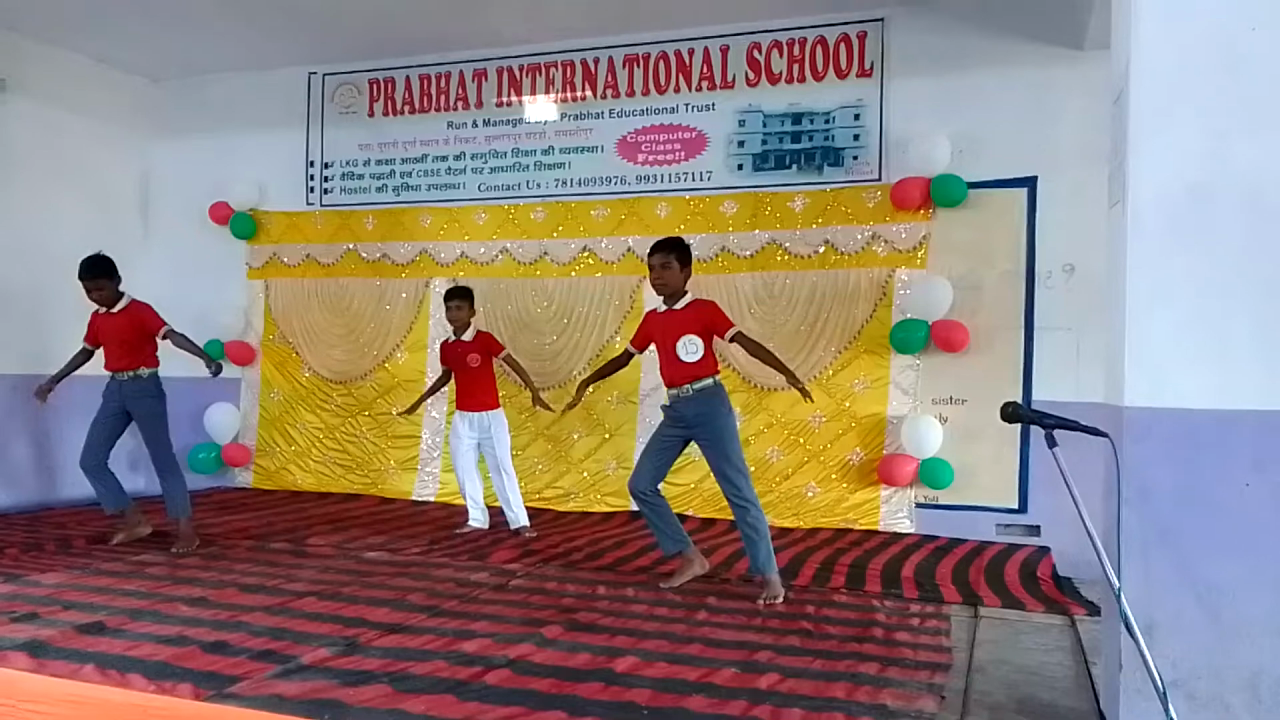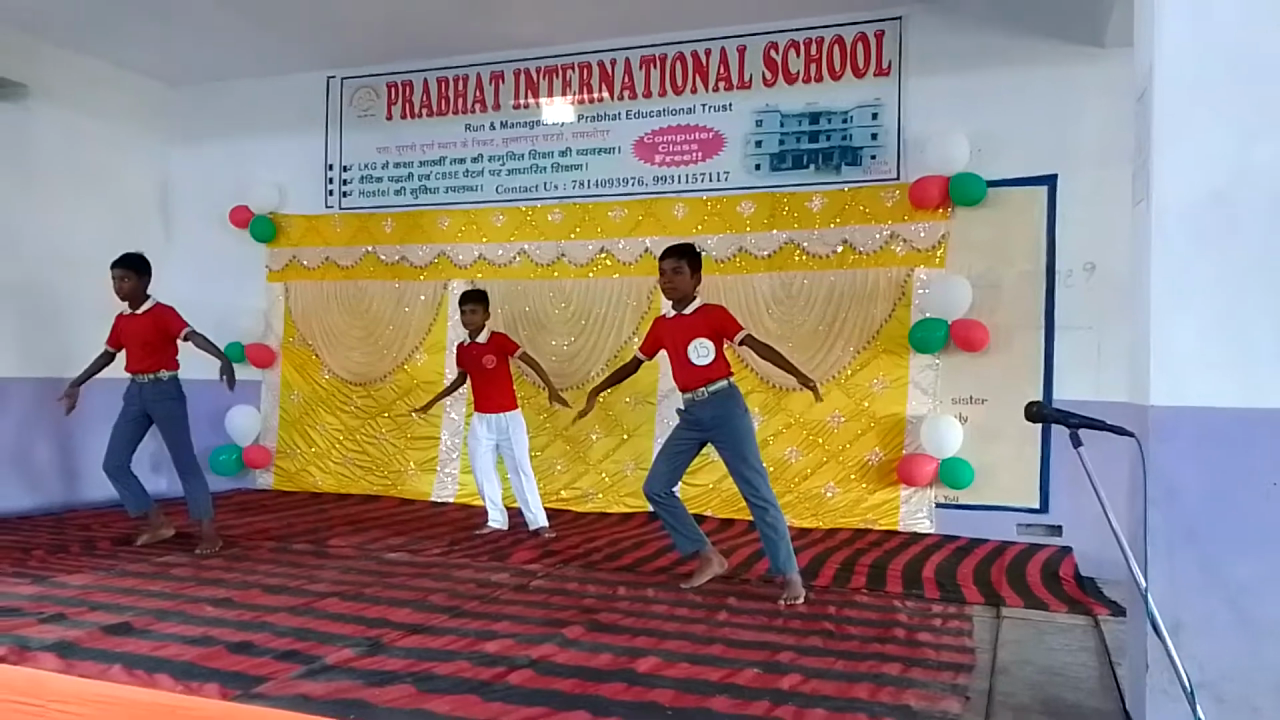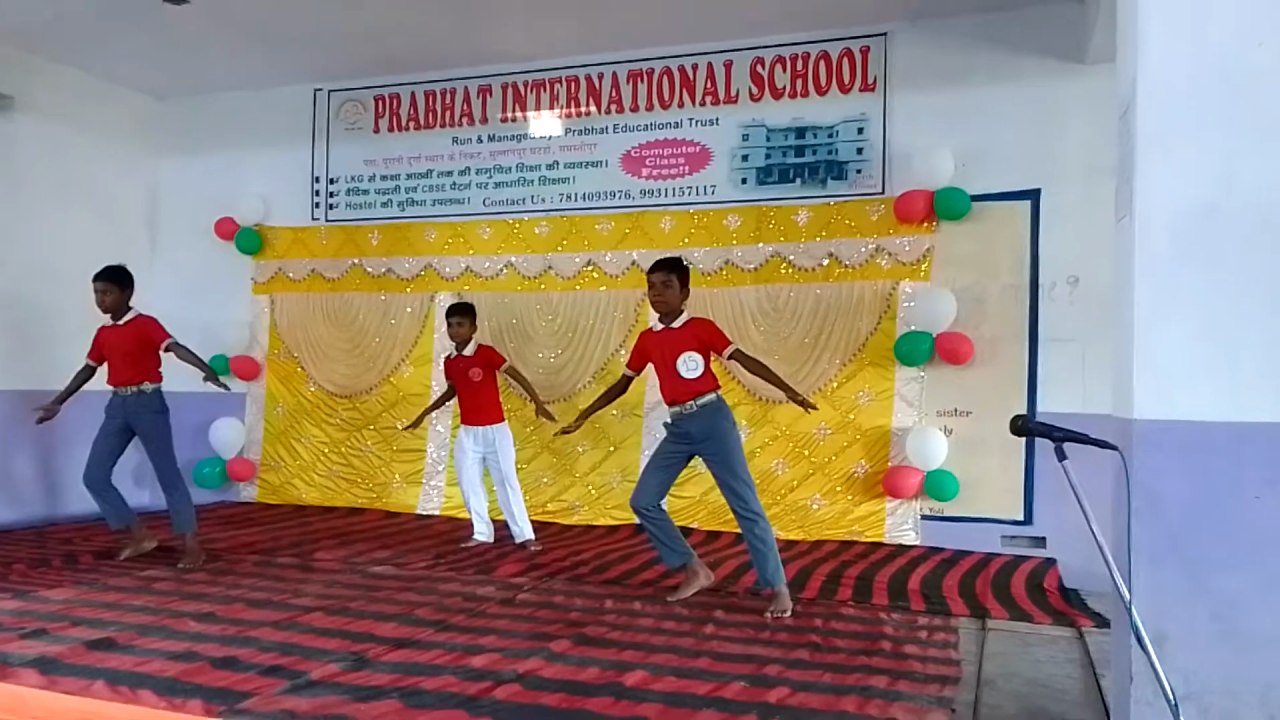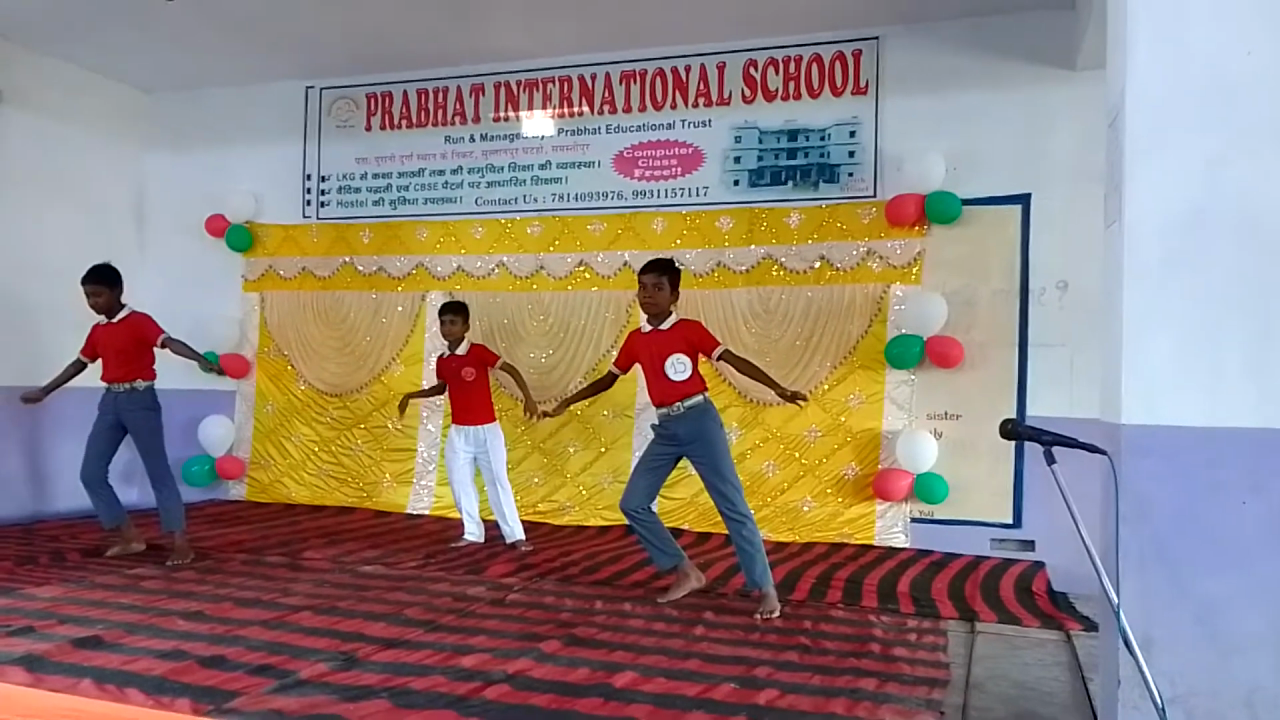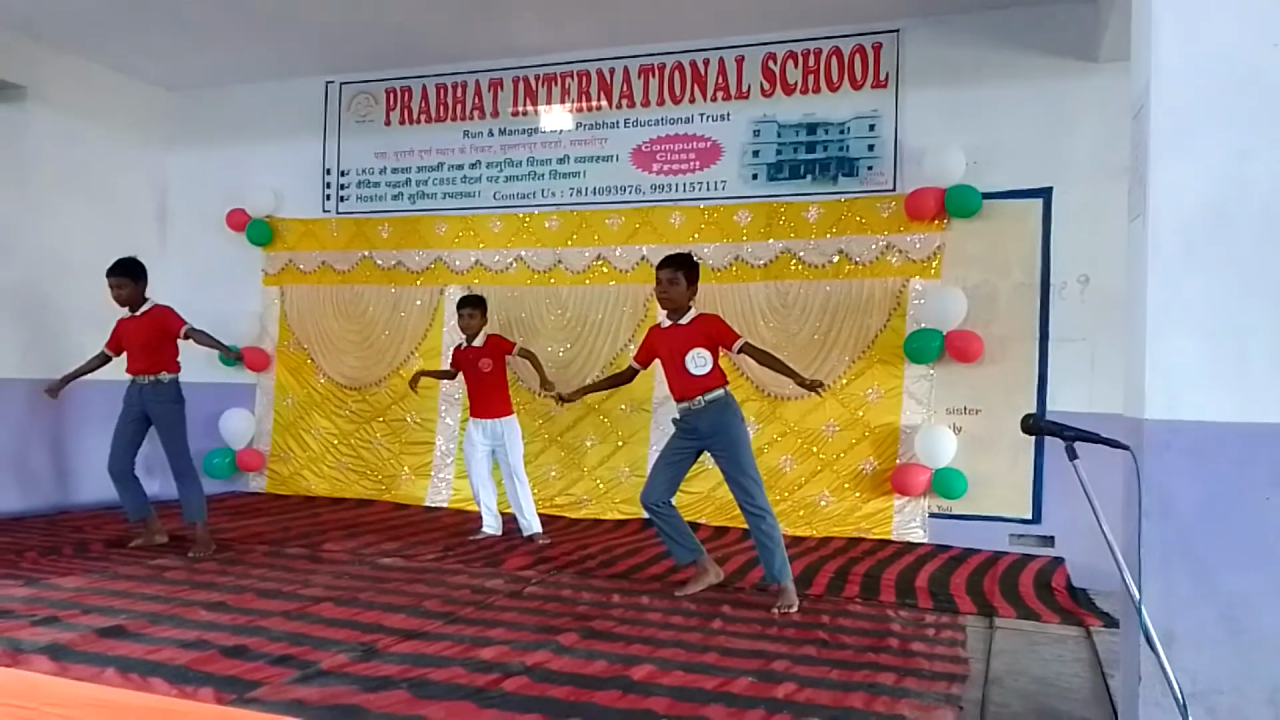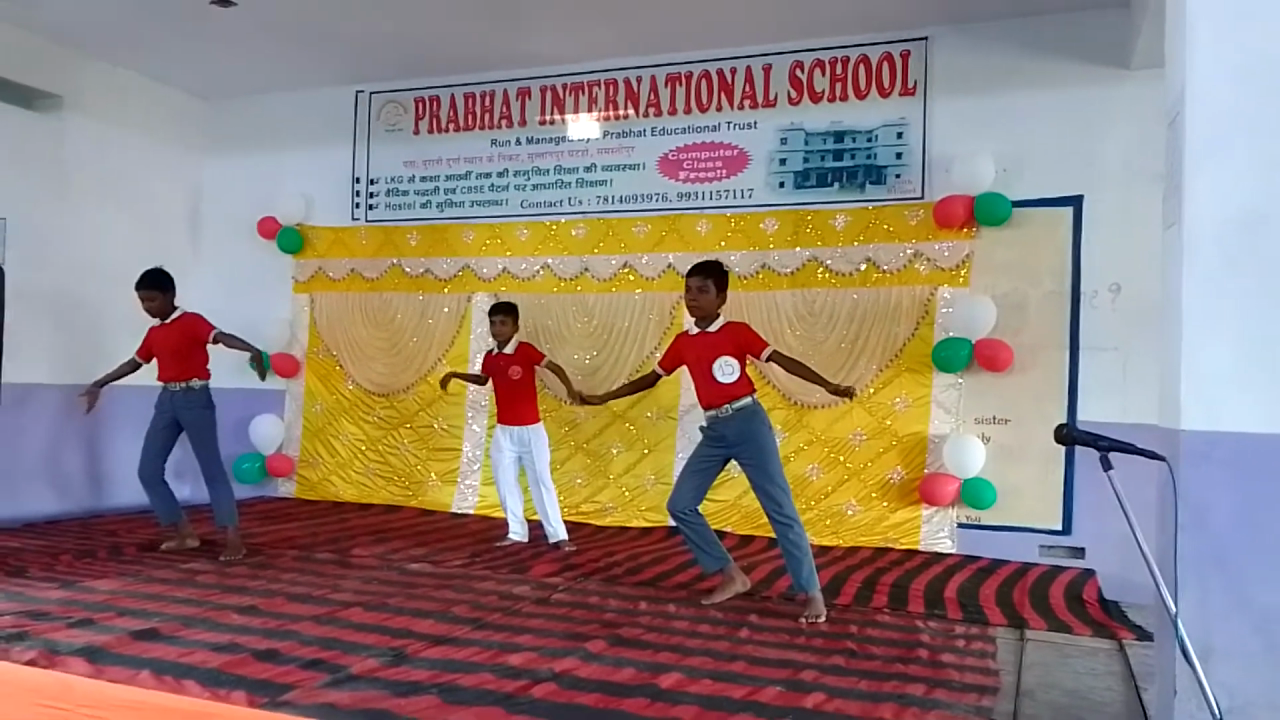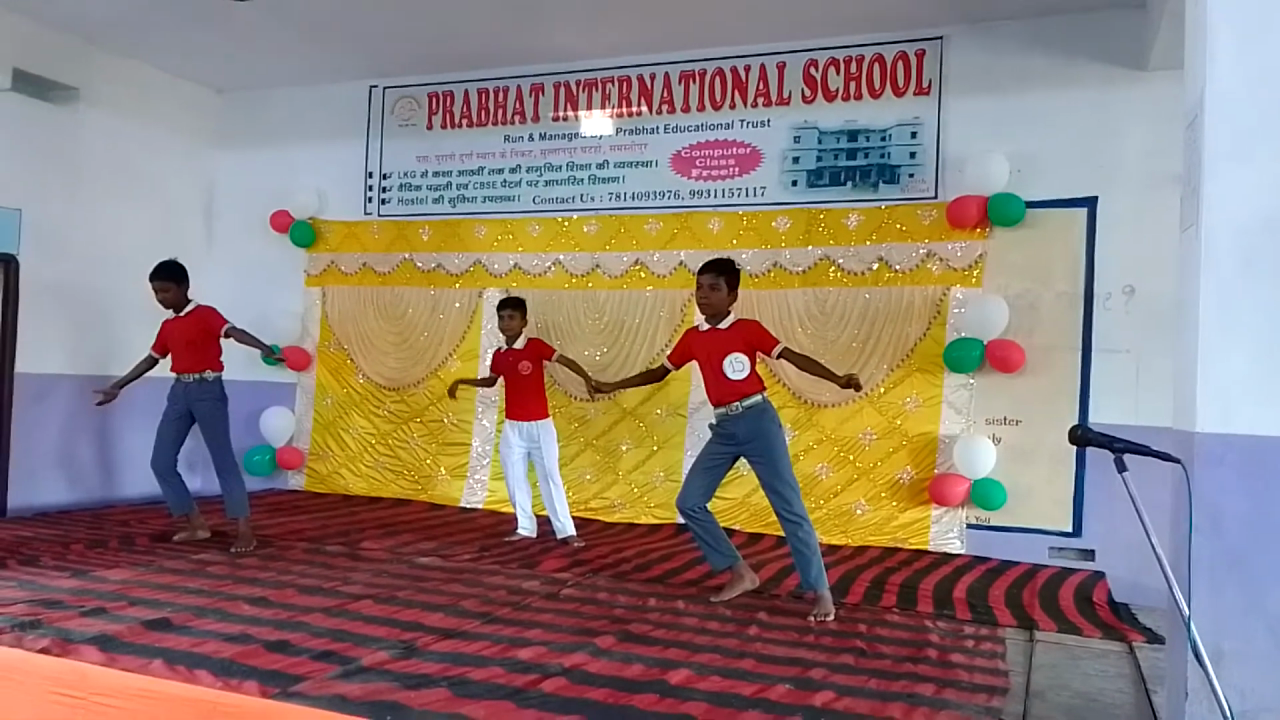
dt=0.7s
person 1, frame 1
left shoulder: (705, 310)
right shoulder: (651, 319)
left elbow: (747, 343)
right elbow: (624, 357)
left wrist: (789, 375)
right wrist: (585, 383)
left hip: (709, 404)
right hip: (675, 410)
left knee: (738, 491)
right knee: (640, 484)
left ankle: (770, 576)
right ankle: (690, 558)
person 1, frame 2
left shoulder: (714, 314)
right shoulder: (661, 325)
left elbow: (756, 345)
right elbow: (633, 364)
left wrist: (799, 375)
right wrist: (596, 391)
left hip: (725, 406)
right hip: (690, 414)
left knee: (756, 492)
right knee: (656, 487)
left ankle: (790, 576)
right ankle: (708, 558)
person 1, frame 3
left shoulder: (702, 328)
right shoulder: (647, 339)
left elbow: (743, 359)
right elbow: (622, 383)
left wrist: (788, 391)
right wrist: (583, 416)
left hip: (712, 419)
right hip: (678, 427)
left knee: (745, 505)
right knee: (643, 500)
left ankle: (778, 588)
right ankle: (695, 570)
person 1, frame 4
left shoulder: (690, 330)
right shoulder: (635, 339)
left elbow: (733, 360)
right elbow: (609, 379)
left wrist: (778, 388)
right wrist: (568, 403)
left hip: (699, 421)
right hip: (665, 429)
left knee: (732, 506)
right knee: (633, 503)
left ankle: (766, 590)
right ankle: (686, 572)
person 1, frame 5
left shoulder: (710, 324)
right shoulder: (655, 335)
left elbow: (754, 352)
right elbow: (628, 375)
left wrist: (798, 378)
right wrist: (581, 391)
left hip: (721, 415)
right hip: (686, 424)
left knee: (753, 501)
right knee: (653, 497)
left ankle: (785, 584)
right ankle: (705, 567)
person 1, frame 6
left shoulder: (738, 332)
right shoulder: (682, 342)
left elbow: (782, 360)
right elbow: (651, 378)
left wrist: (828, 386)
right wrist: (605, 397)
left hip: (748, 423)
right hip: (714, 431)
left knee: (780, 509)
right knee: (680, 505)
left ankle: (812, 594)
right ankle: (731, 576)
person 1, frame 7
left shoulder: (748, 329)
right shoulder: (692, 337)
left elbow: (793, 357)
right elbow: (659, 372)
left wrist: (838, 379)
right wrist: (615, 385)
left hip: (758, 421)
right hip: (723, 428)
left knee: (789, 507)
right knee: (688, 501)
left ankle: (821, 592)
right ankle: (740, 573)
person 2, frame 1
left shoulder: (140, 311)
right shoulder: (96, 318)
left elbow: (172, 335)
right elbow: (86, 352)
left wrist: (206, 357)
right wrist: (53, 381)
left hip: (144, 388)
right hip: (114, 390)
left knee: (163, 459)
right knee: (91, 460)
left ankle: (186, 528)
right ankle: (134, 520)
person 2, frame 2
left shoulder: (163, 313)
right shoulder: (121, 320)
left elbow: (193, 336)
right elbow: (107, 354)
left wrist: (223, 359)
right wrist: (77, 384)
left hip: (164, 391)
right hip: (135, 393)
left knee: (185, 461)
right knee: (114, 464)
left ankle: (208, 530)
right ankle: (157, 523)
person 2, frame 3
left shoulder: (146, 324)
right shoulder: (103, 333)
left elbow: (175, 348)
right elbow: (88, 370)
left wrist: (207, 370)
right wrist: (58, 402)
left hip: (147, 403)
right hip: (117, 405)
left knee: (168, 474)
right knee: (94, 476)
left ankle: (192, 544)
right ankle: (139, 535)
person 2, frame 4
left shoulder: (139, 322)
right shoulder: (97, 331)
left elbow: (169, 342)
right elbow: (79, 364)
left wrist: (201, 359)
right wrist: (44, 391)
left hip: (139, 400)
right hip: (110, 401)
left knee: (158, 472)
right knee: (91, 473)
left ankle: (181, 543)
right ankle: (129, 537)
person 2, frame 5
left shoulder: (163, 315)
right shoulder: (122, 325)
left elbow: (193, 333)
right elbow: (103, 357)
left wrist: (225, 349)
right wrist: (65, 380)
left hip: (163, 392)
right hip: (135, 394)
left knee: (180, 464)
right knee: (118, 465)
left ankle: (203, 535)
right ankle: (153, 529)
person 2, frame 6
left shoulder: (192, 322)
right shoulder: (153, 334)
left elbow: (222, 337)
right elbow: (134, 363)
left wrist: (252, 350)
right wrist: (99, 384)
left hip: (194, 398)
right hip: (166, 400)
left knee: (212, 469)
right knee: (148, 471)
left ankle: (234, 539)
right ankle: (185, 533)
person 2, frame 7
left shoulder: (206, 315)
right shoulder: (167, 327)
left elbow: (233, 332)
right elbow: (151, 359)
left wrist: (265, 349)
right wrist: (117, 386)
left hip: (207, 390)
right hip: (179, 392)
left knee: (223, 460)
right knee: (161, 462)
left ankle: (245, 530)
right ankle: (196, 524)
person 3, frame 1
left shoulder: (484, 339)
right shoulder: (446, 346)
left elbow: (512, 363)
left wrist: (535, 393)
right wrist: (419, 402)
left hip: (491, 416)
right hip: (463, 419)
left knee: (502, 469)
right knee: (464, 470)
left ankle: (520, 521)
right ankle: (477, 519)
person 3, frame 2
left shoulder: (499, 340)
right shoulder: (462, 349)
left elbow: (529, 361)
left wrist: (551, 389)
right wrist: (434, 400)
left hip: (508, 417)
right hip: (481, 420)
left knee: (521, 469)
right knee: (483, 471)
left ankle: (538, 522)
right ankle: (496, 520)
person 3, frame 3
left shoulder: (486, 353)
right shoulder: (449, 362)
left elbow: (516, 375)
left wrist: (538, 403)
right wrist: (423, 414)
left hip: (495, 430)
right hip: (467, 433)
left knee: (507, 482)
right knee: (469, 484)
left ankle: (525, 535)
right ankle: (482, 532)
person 3, frame 4
left shoulder: (479, 352)
right shoulder: (442, 361)
left elbow: (512, 370)
left wrist: (528, 399)
right wrist: (411, 395)
left hip: (486, 430)
right hip: (459, 432)
left knee: (497, 482)
right knee: (460, 483)
left ankle: (515, 535)
right ankle: (472, 533)
person 3, frame 5
left shoulder: (496, 342)
right shoulder: (459, 352)
left elbow: (528, 354)
right elbow: (451, 374)
left wrist: (544, 378)
right wrist: (423, 373)
left hip: (504, 422)
right hip: (476, 425)
left knee: (515, 475)
right knee: (478, 476)
left ankle: (533, 528)
right ankle: (490, 526)
person 3, frame 6
left shoulder: (526, 350)
right shoulder: (490, 358)
left elbow: (555, 368)
right elbow: (483, 379)
left wrist: (571, 390)
right wrist: (454, 375)
left hip: (530, 429)
right hip: (504, 431)
left knee: (542, 481)
right knee: (506, 483)
left ankle: (558, 534)
right ankle: (517, 532)
person 3, frame 7
left shoulder: (536, 346)
right shoulder: (498, 355)
left elbow: (566, 361)
right elbow: (490, 381)
left wrist: (587, 377)
right wrist: (461, 381)
left hip: (540, 425)
right hip: (513, 427)
left knee: (550, 477)
right knee: (515, 479)
left ankle: (566, 530)
right ankle: (525, 527)
